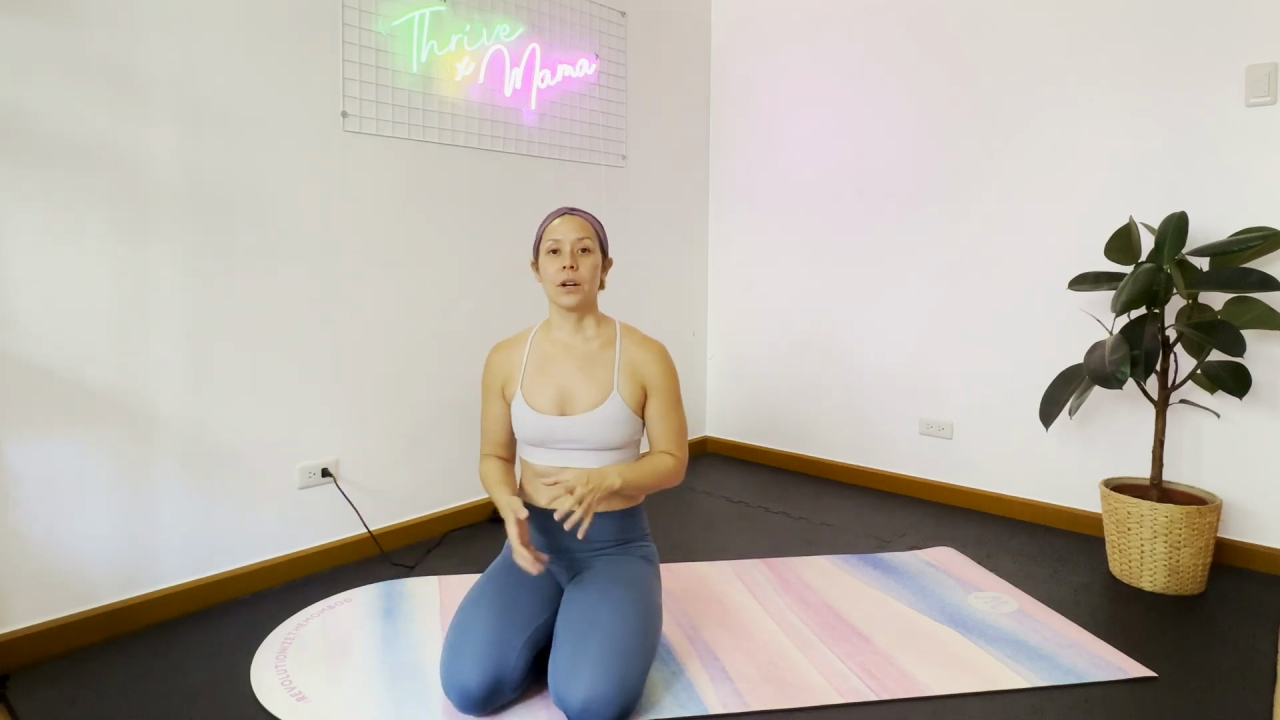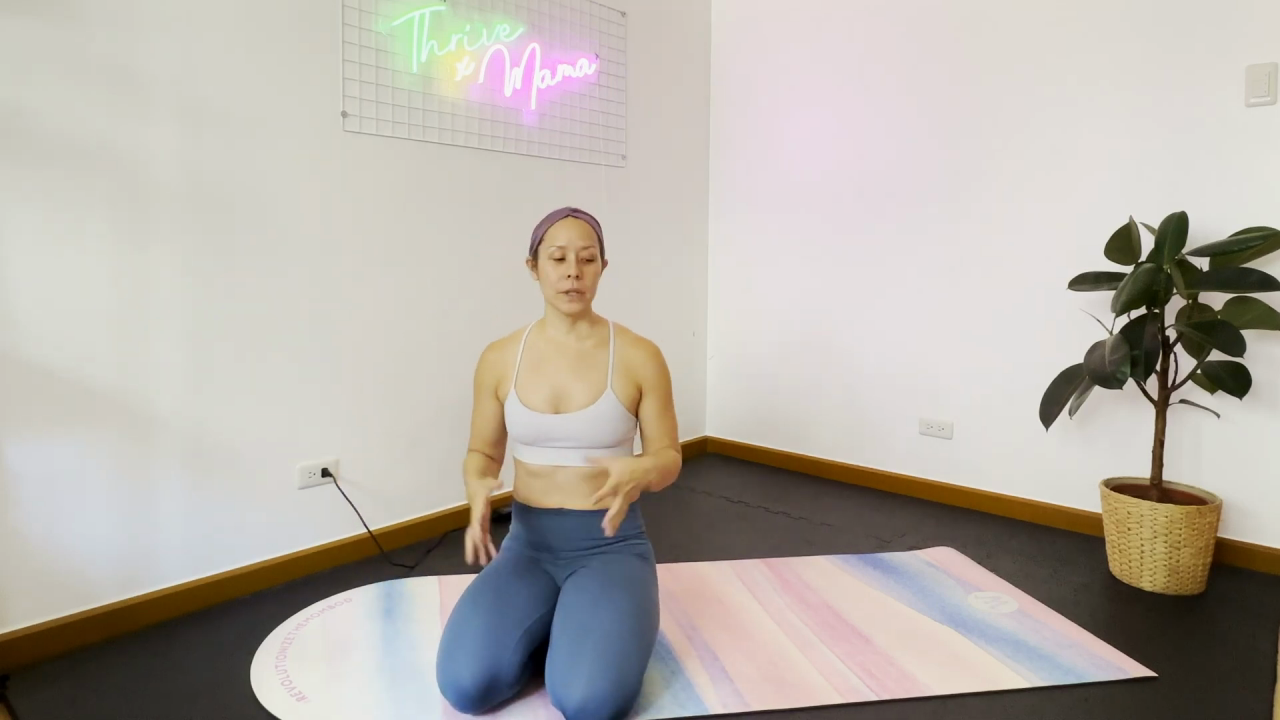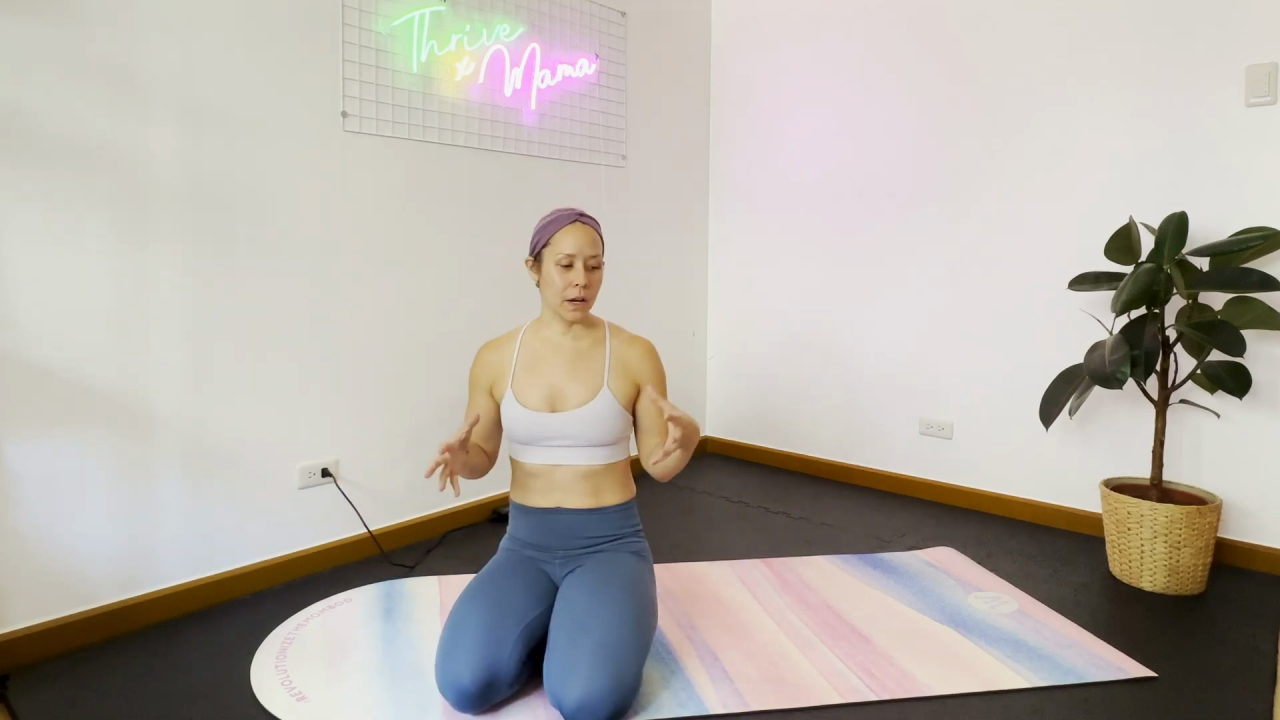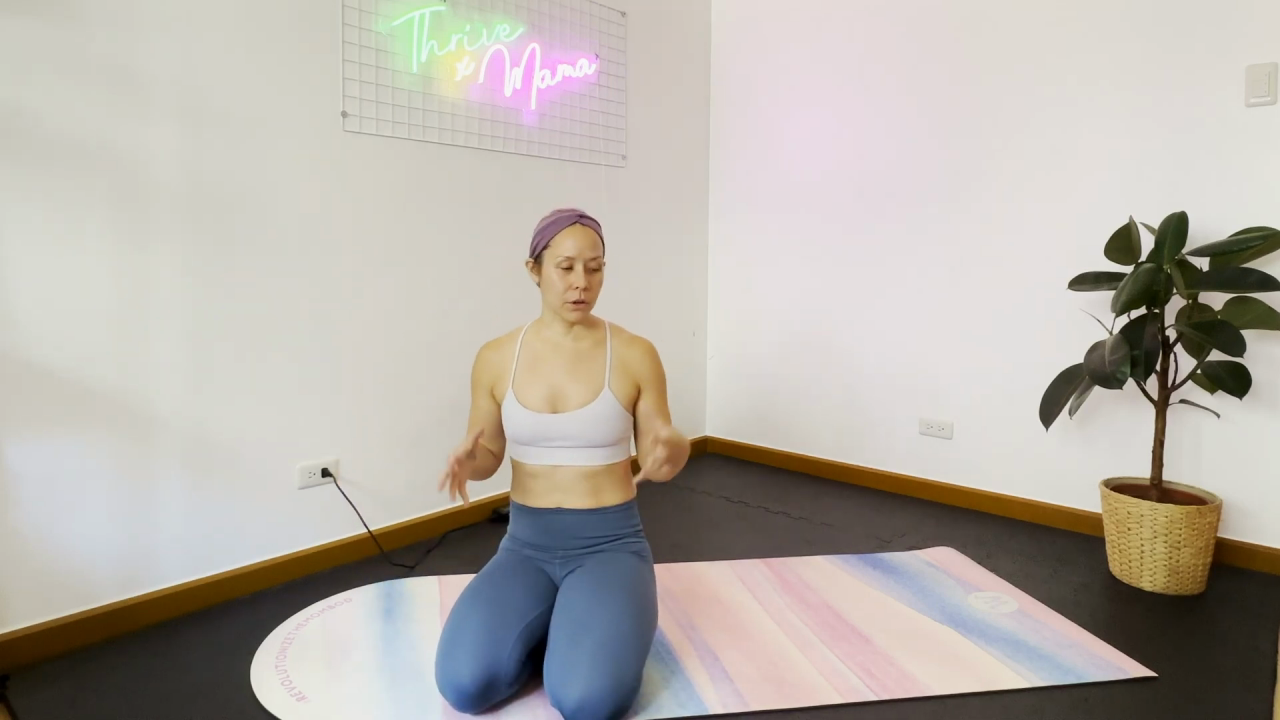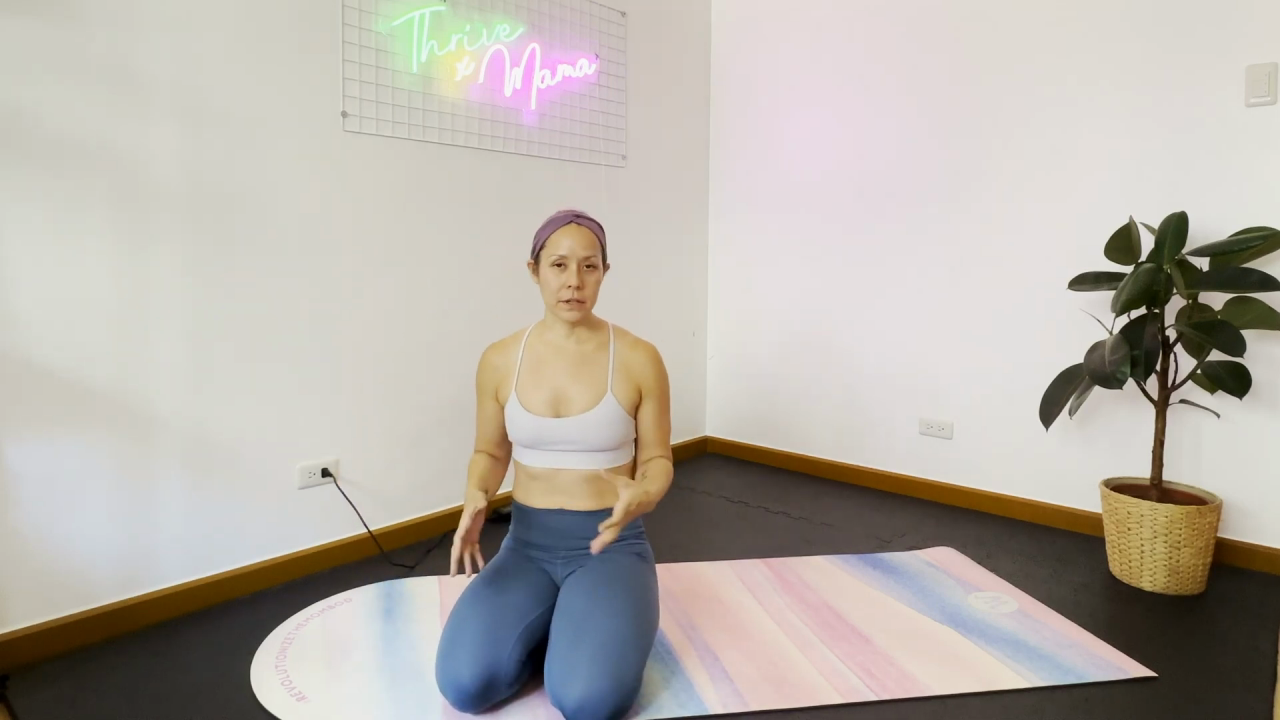
dt=0.2s
person 1, frame 1
left shoulder: (646, 356)
right shoulder: (506, 358)
left elbow: (672, 463)
right elbow: (494, 457)
left wrist: (607, 479)
right wrist: (509, 506)
left hip: (616, 547)
right hip: (536, 544)
left ankle: (602, 631)
right ankle: (556, 631)
person 1, frame 2
left shoulder: (639, 355)
right shoulder: (499, 358)
left elbow: (668, 458)
right elbow: (482, 453)
left wrist: (640, 472)
right wrist: (479, 489)
left hip: (612, 546)
right hip: (528, 543)
left ankle: (596, 631)
right ankle: (553, 630)
person 1, frame 3
left shoulder: (634, 354)
right shoulder: (495, 357)
left elbow: (660, 462)
right elbow: (481, 455)
left wrist: (683, 439)
right wrist: (459, 457)
left hip: (610, 544)
right hip: (526, 545)
left ankle: (601, 628)
right ankle: (553, 628)
person 1, frame 4
left shoulder: (636, 354)
right shoulder: (496, 357)
left elbow: (656, 465)
right elbow: (488, 458)
left wrist: (674, 451)
right wrist: (466, 461)
left hip: (610, 544)
right hip: (526, 545)
left ankle: (602, 629)
right ankle: (555, 630)
person 1, frame 5
left shoulder: (638, 358)
right shoulder: (500, 359)
left elbow: (655, 461)
right elbow: (490, 453)
left wrist: (642, 496)
right wrist: (476, 497)
left hip: (610, 546)
right hip: (528, 544)
left ankle: (600, 630)
right ankle: (550, 630)
